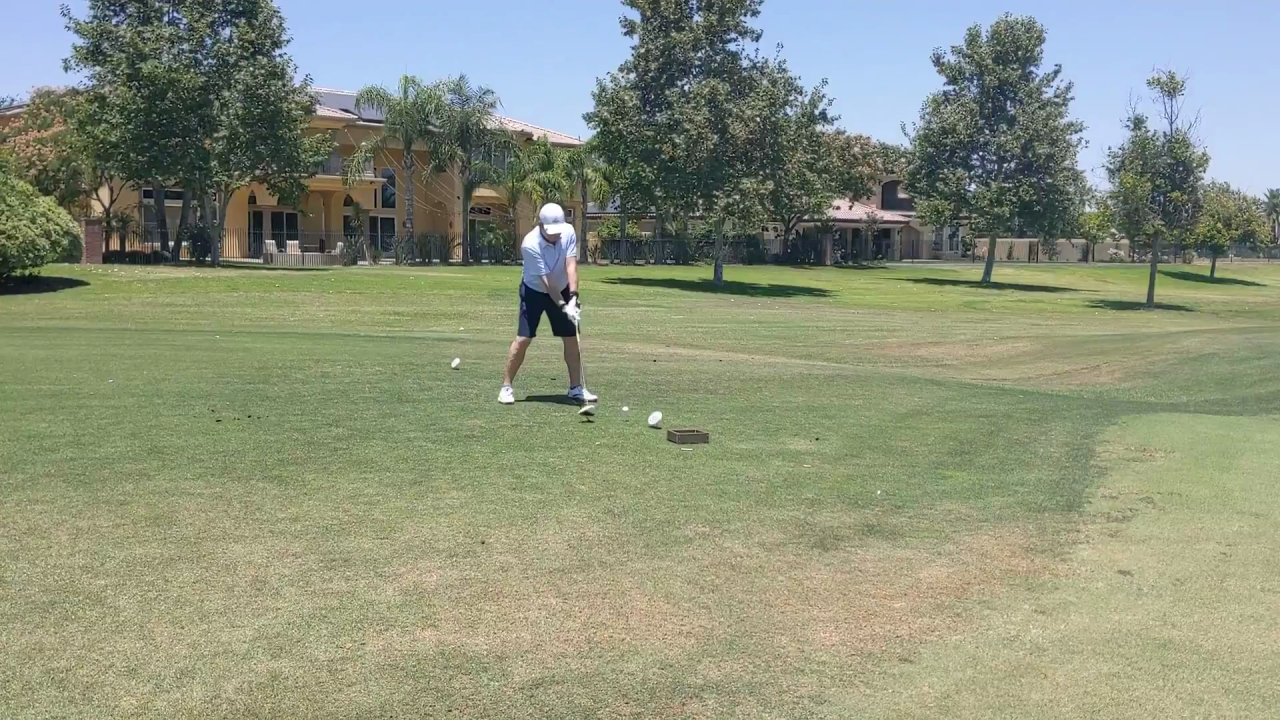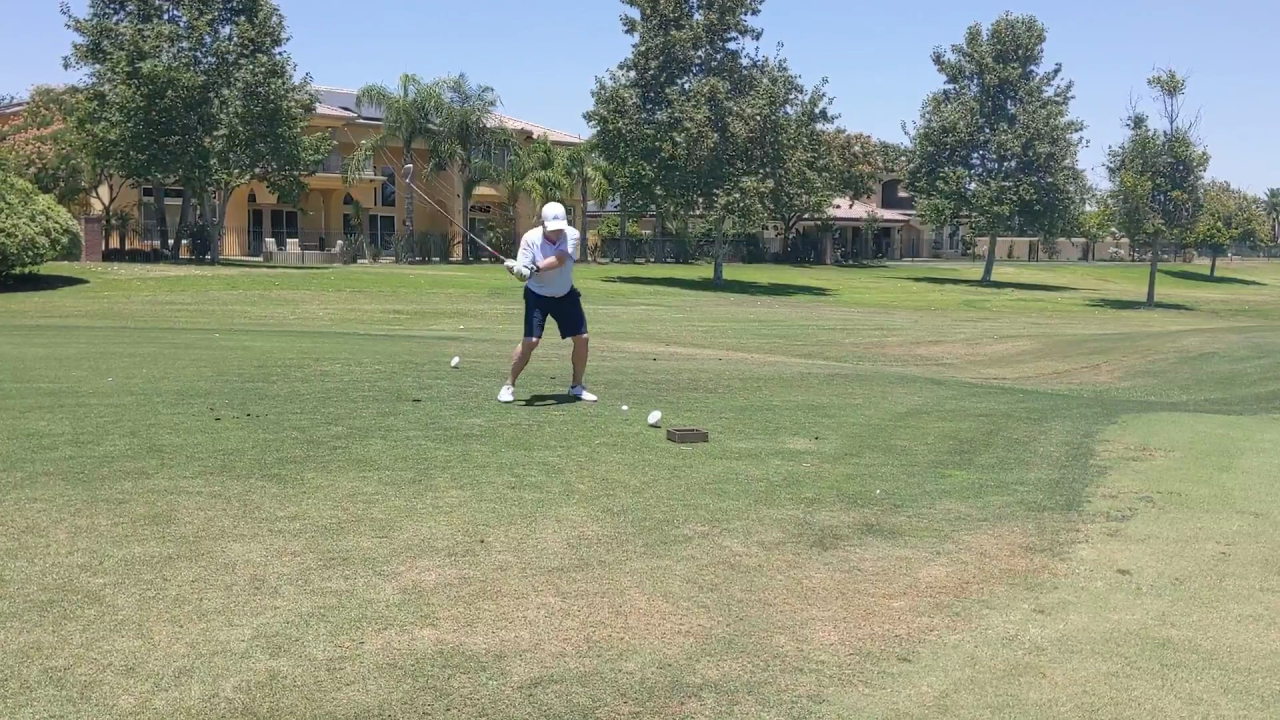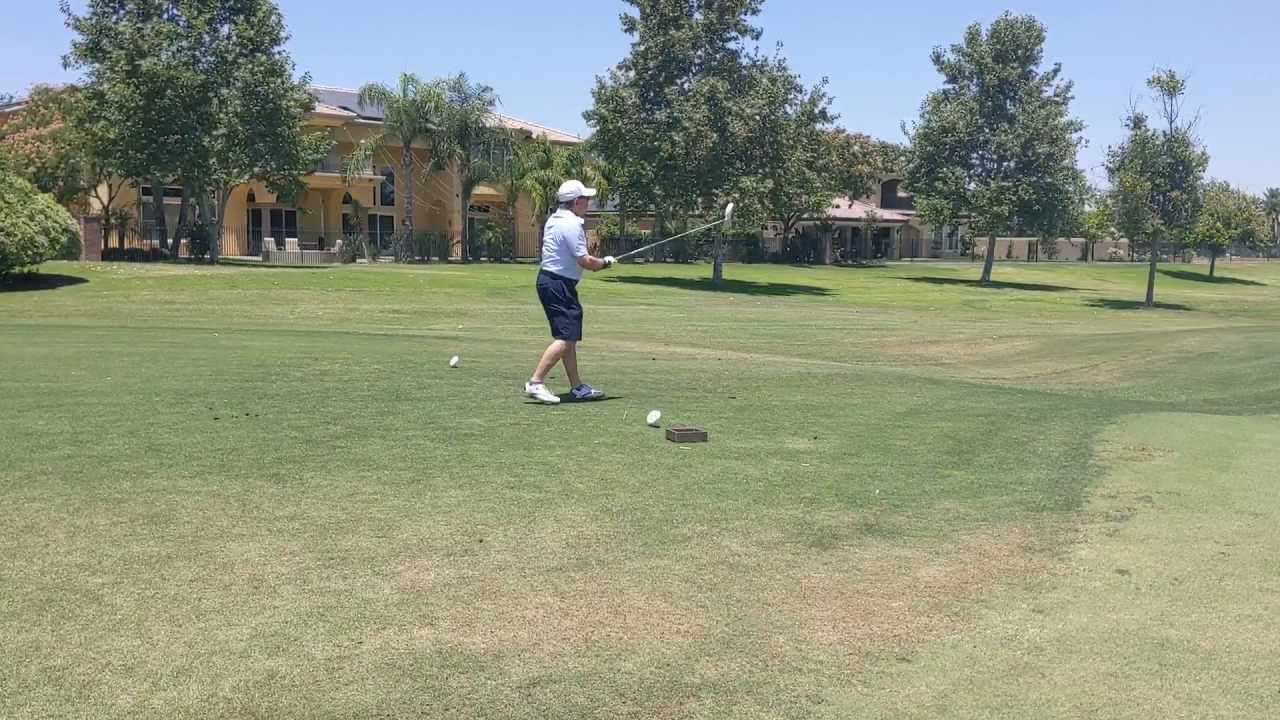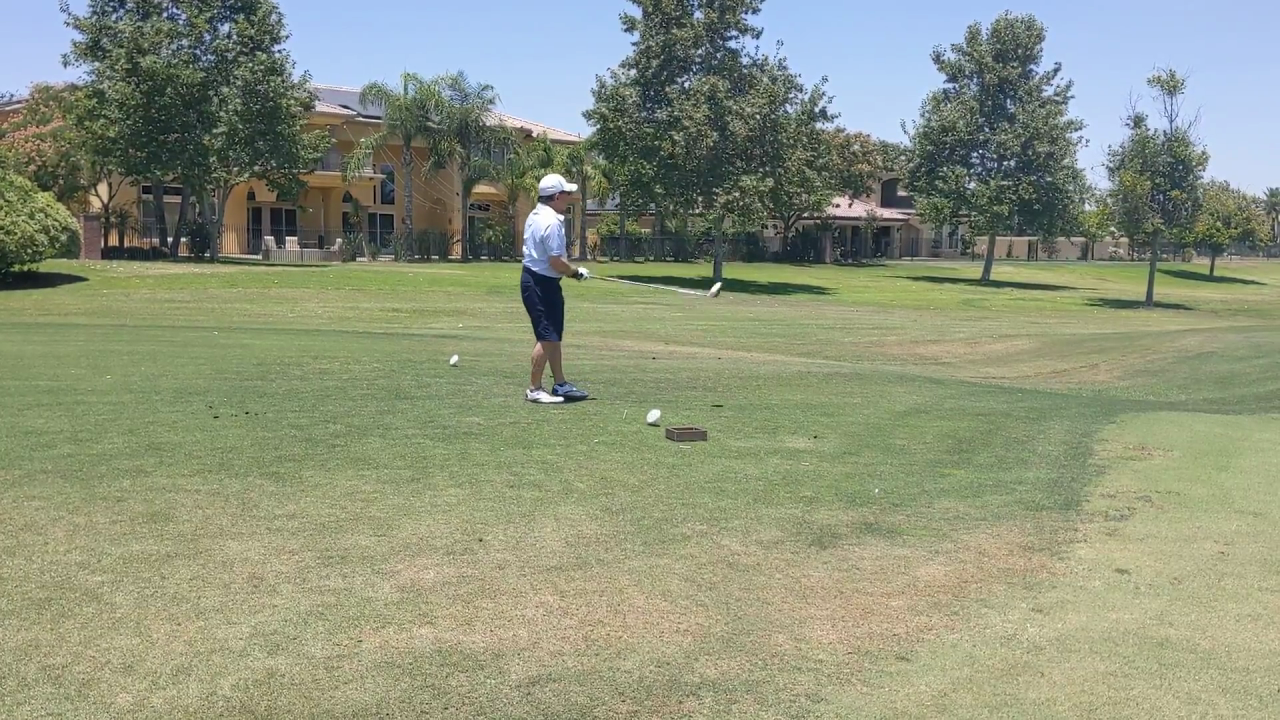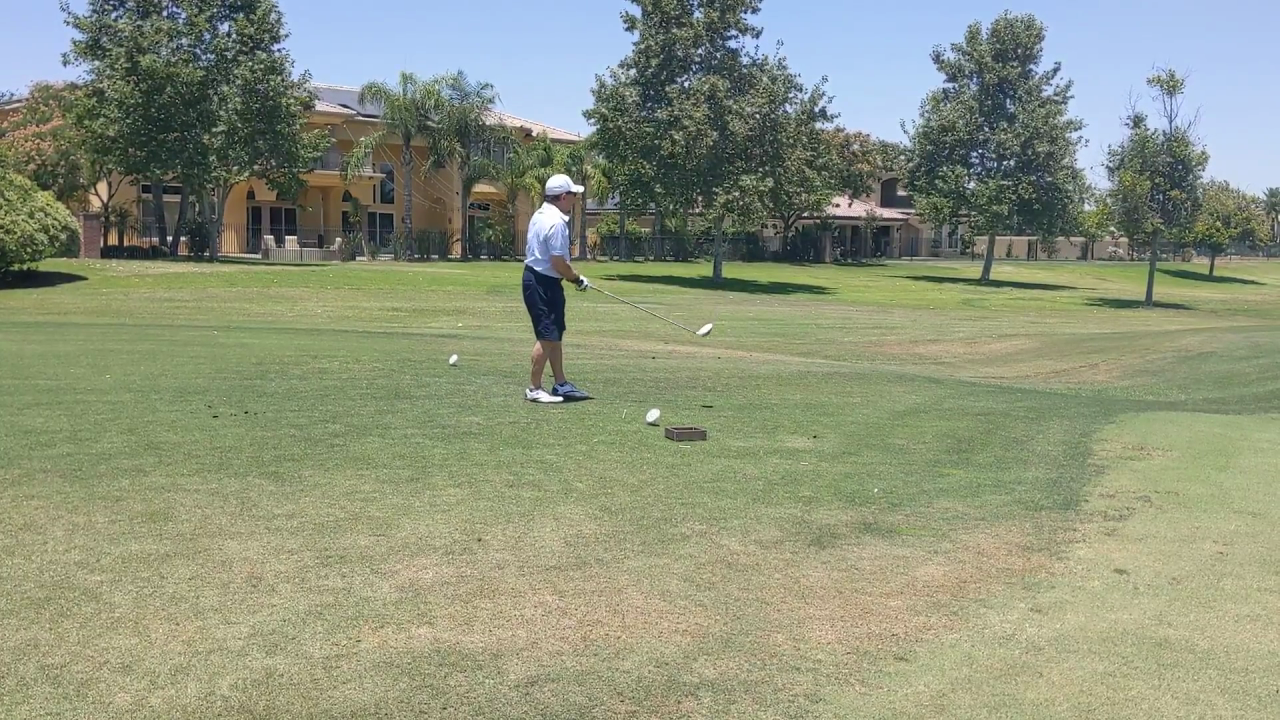
dt=1s
person 1, frame 1
left shoulder: (568, 232)
right shoulder: (530, 244)
left elbow: (571, 266)
right elbow: (545, 280)
left wrist: (573, 296)
right wrist: (562, 305)
left hip: (562, 291)
right hip: (534, 292)
left knee: (571, 337)
right knee: (523, 339)
left ankle: (576, 387)
right ankle: (507, 386)
person 1, frame 2
left shoulder: (572, 236)
right shoulder: (530, 239)
left elbow: (555, 262)
right elbow: (522, 271)
left wrist: (530, 268)
right wrist: (517, 267)
left hip: (565, 295)
right hip: (538, 297)
left knee: (581, 339)
right knee: (531, 341)
left ankle: (578, 387)
right ankle: (508, 386)
person 1, frame 3
left shoulder: (555, 220)
right shoulder: (572, 224)
right elbow: (584, 260)
left wrist: (596, 262)
right wrist: (605, 262)
left hip: (551, 281)
right hip: (558, 285)
left knee: (569, 337)
right knee: (565, 337)
left ankle: (577, 387)
right ankle: (535, 382)
person 1, frame 4
left shoulder: (536, 216)
right shoulder: (551, 222)
right elbow: (556, 262)
left wrist: (570, 270)
right wrist: (576, 272)
left hip: (537, 280)
right hip: (542, 283)
left knee: (554, 335)
right knee: (546, 337)
left ankle: (560, 385)
right ankle: (534, 389)
person 1, frame 5
left shoulder: (542, 215)
right shoulder: (555, 221)
right elbow: (558, 262)
left wrist: (569, 276)
right wrist: (577, 279)
left hip: (540, 279)
right hip: (542, 283)
left knee: (555, 334)
right knee: (546, 336)
left ankle: (561, 385)
right ankle: (534, 388)
